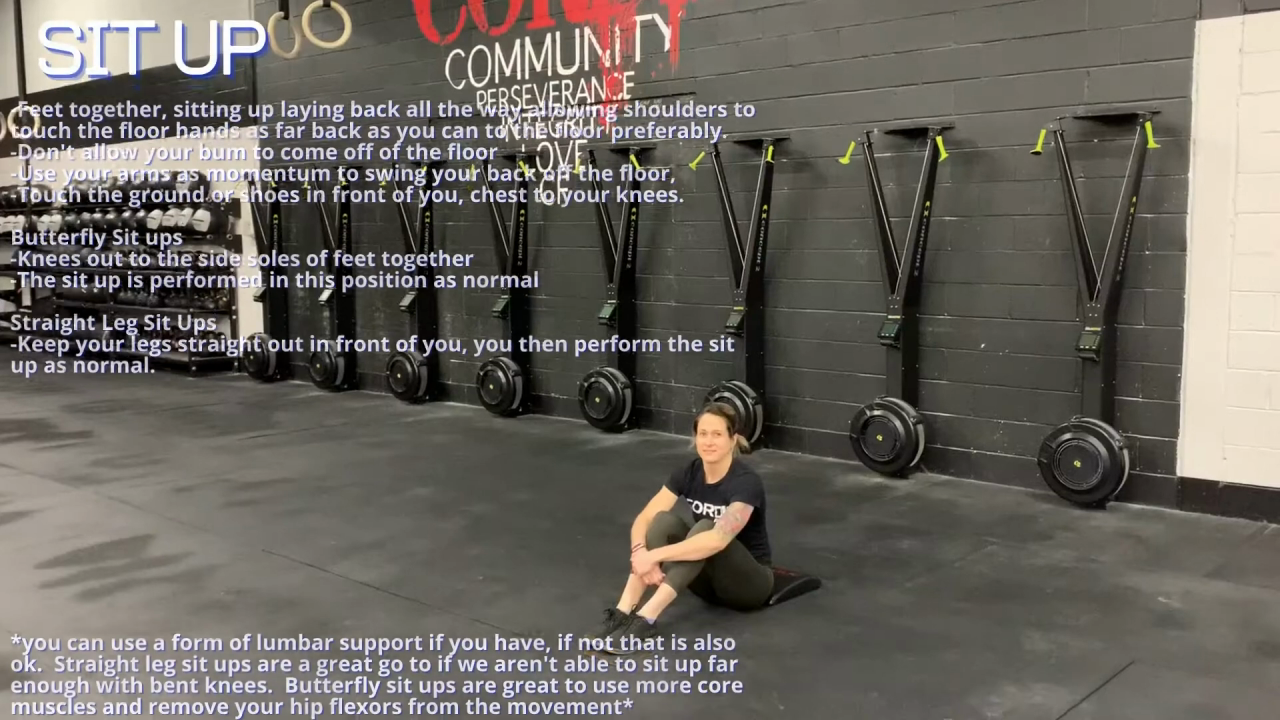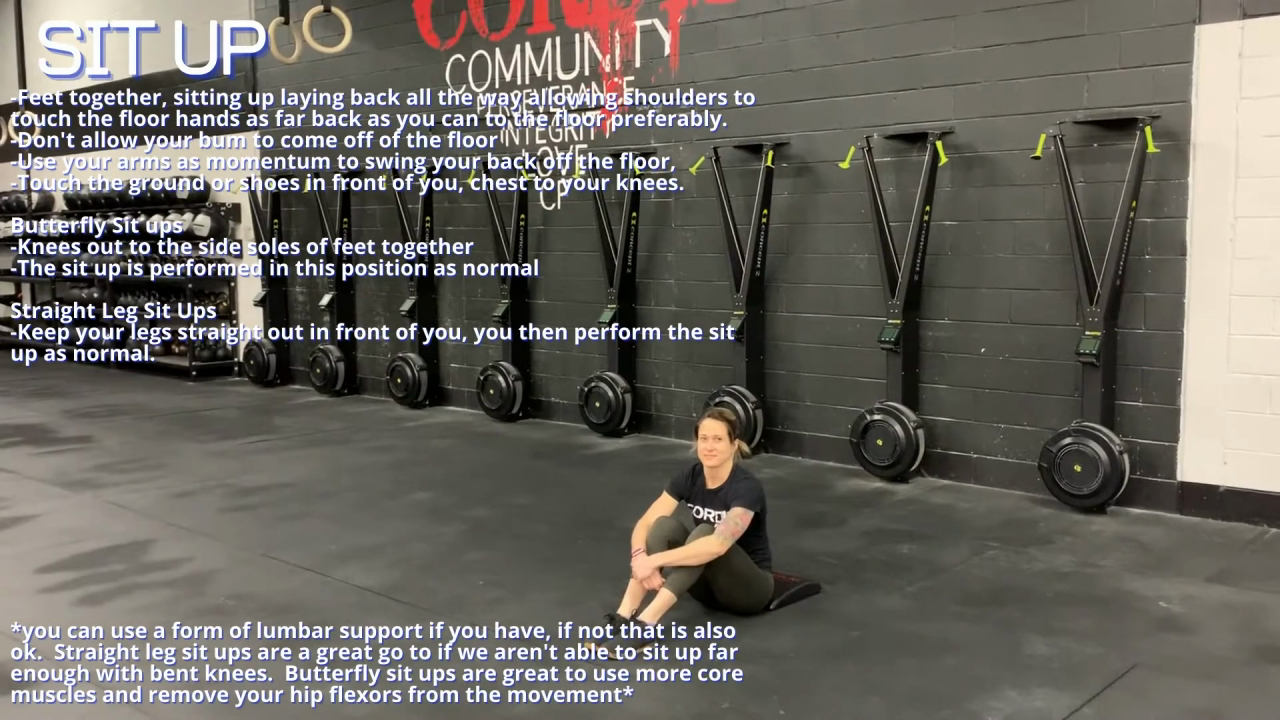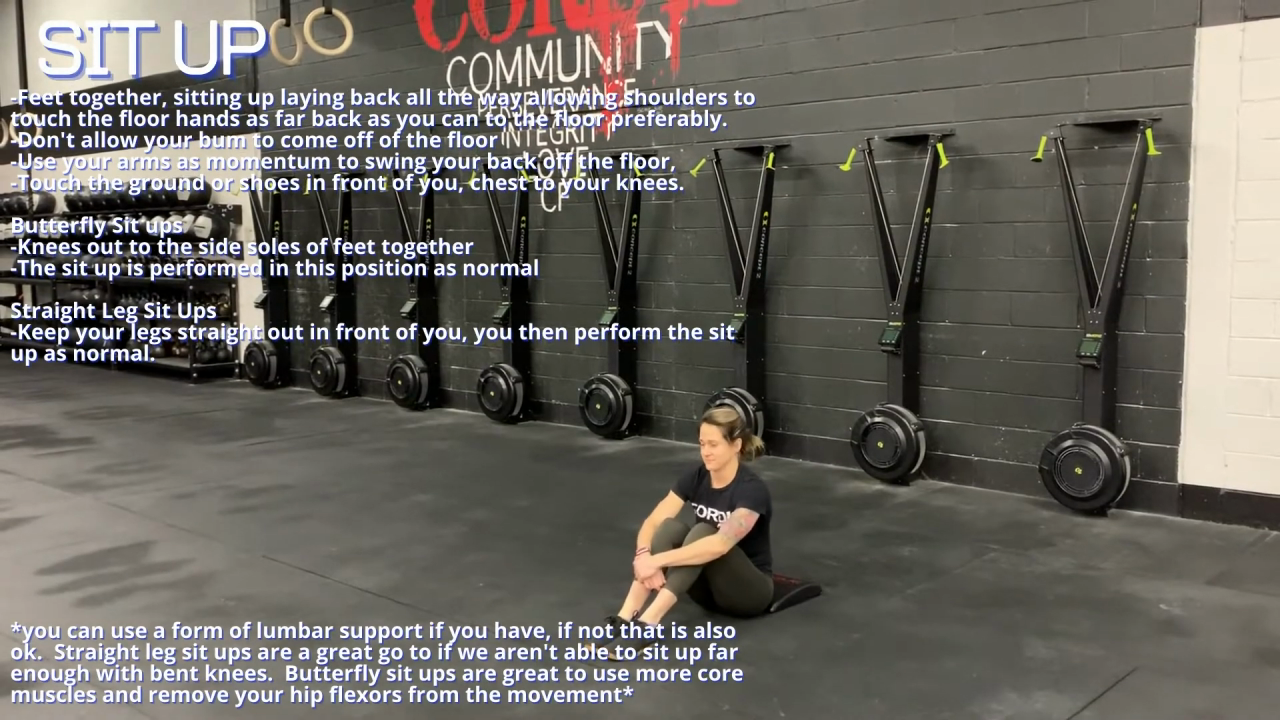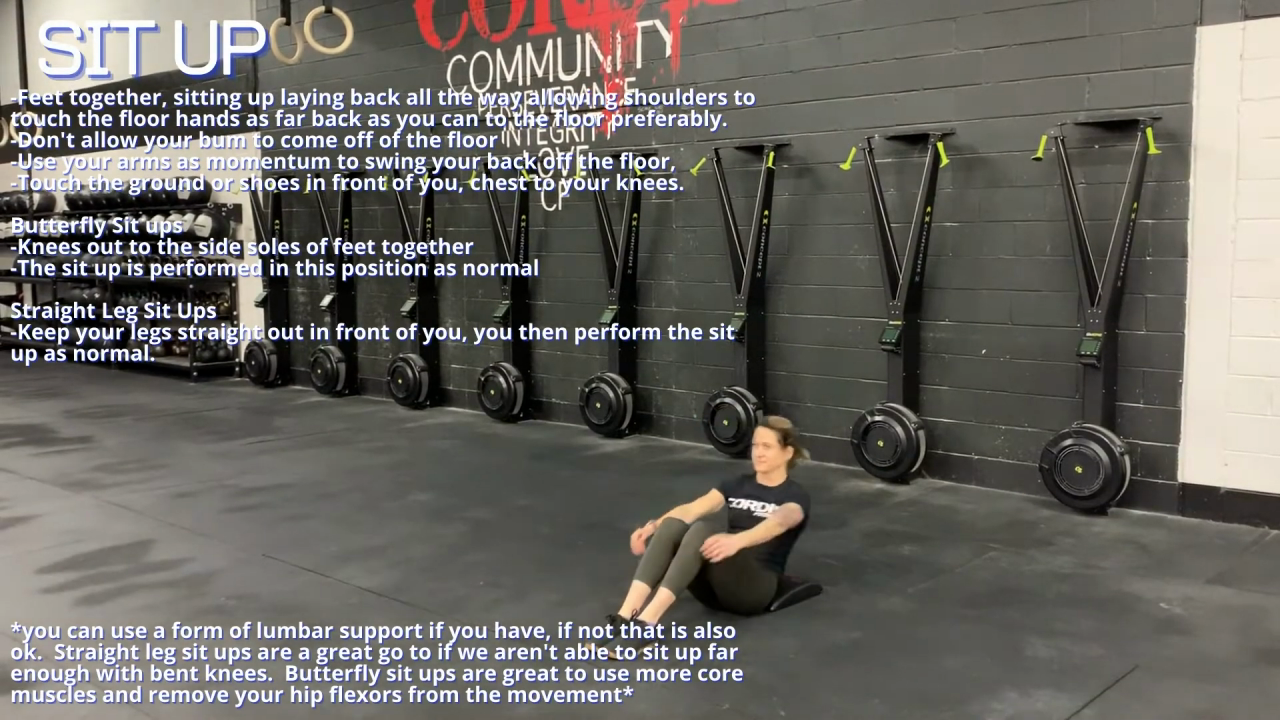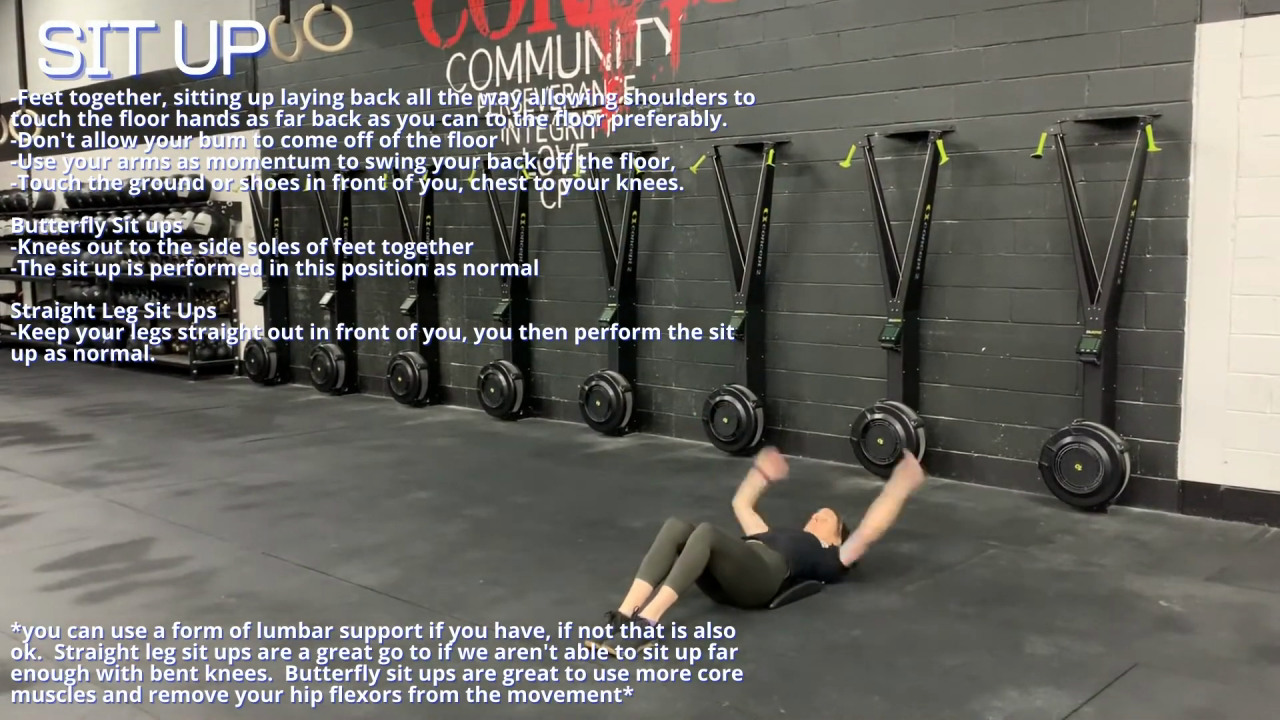
dt=1s
person 1, frame 1
left shoulder: (746, 482)
right shoulder: (688, 472)
left elbow: (718, 539)
right elbow: (644, 519)
left wrist: (654, 555)
right wrist: (640, 553)
left hip: (749, 580)
right hip: (708, 576)
left knee: (704, 528)
right knee: (664, 521)
left ankle: (645, 620)
right ankle: (623, 614)
person 1, frame 2
left shoulder: (746, 487)
right shoulder: (689, 478)
left elbow: (718, 545)
right elbow: (644, 525)
left wrist: (654, 561)
right wrist: (639, 557)
left hip: (749, 585)
right hip: (708, 583)
left knee: (704, 534)
right knee: (665, 525)
left ankle: (646, 623)
right ankle: (624, 616)
person 1, frame 3
left shoulder: (752, 489)
right shoulder: (696, 478)
left elbow: (721, 544)
right elbow: (652, 523)
left wrist: (658, 561)
right wrist: (643, 556)
left hip: (750, 588)
right hip: (708, 586)
left knee: (702, 533)
right knee: (670, 527)
left ankle: (647, 624)
right ankle: (625, 619)
person 1, frame 4
left shoulder: (795, 497)
right shoulder: (739, 485)
left elbow: (775, 525)
right elbow: (692, 510)
left wrist: (736, 540)
right wrist: (651, 529)
left hip: (754, 586)
right hip: (713, 584)
left knee: (700, 531)
right knee: (671, 526)
left ankle: (646, 625)
right ankle: (623, 620)
person 1, frame 5
left shoulder: (827, 556)
right shoulder: (777, 534)
left elbow: (869, 529)
right elbow: (741, 505)
left wrist: (902, 484)
right wrist: (763, 473)
left hip: (762, 576)
left knee: (703, 532)
right knee: (675, 527)
left ankle: (645, 622)
right ankle: (624, 616)
